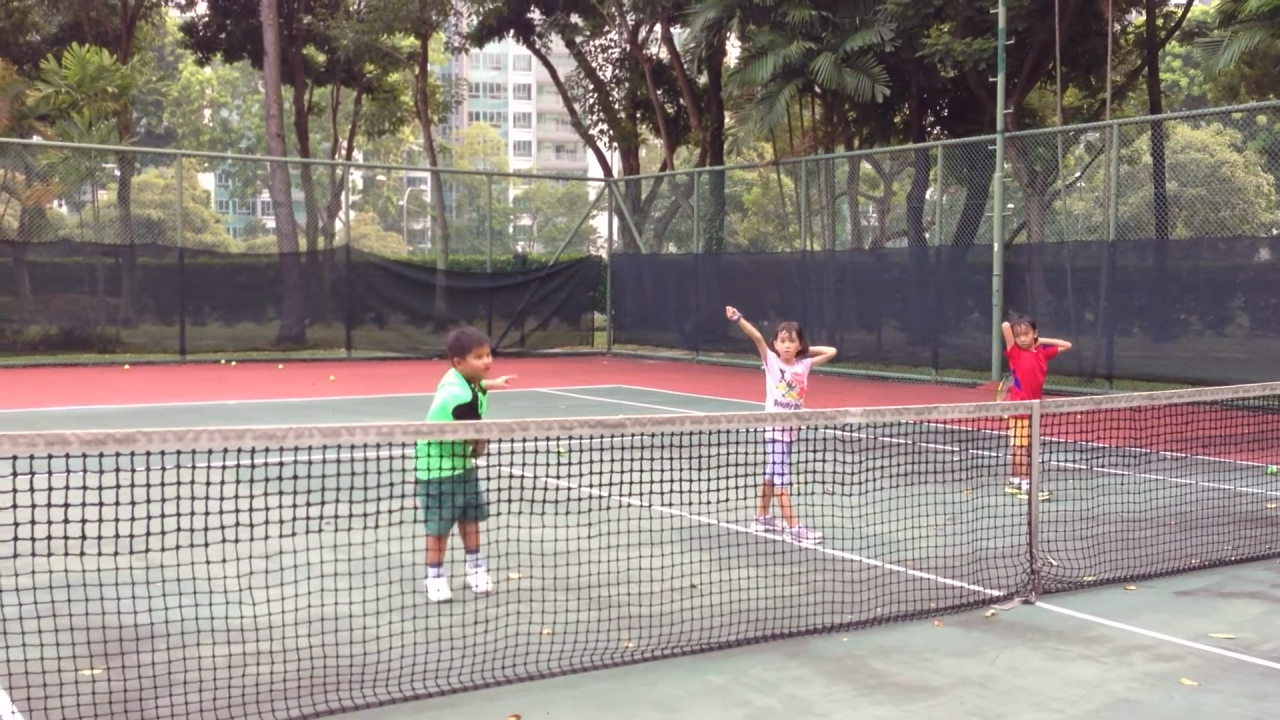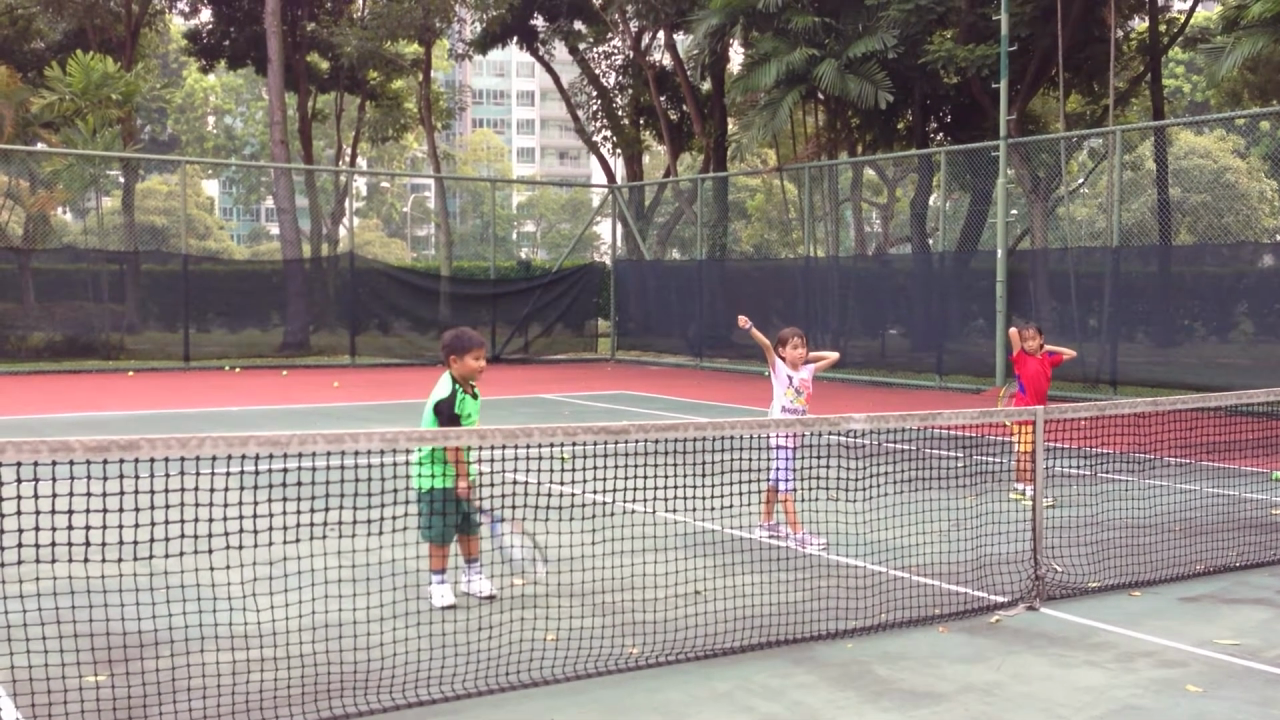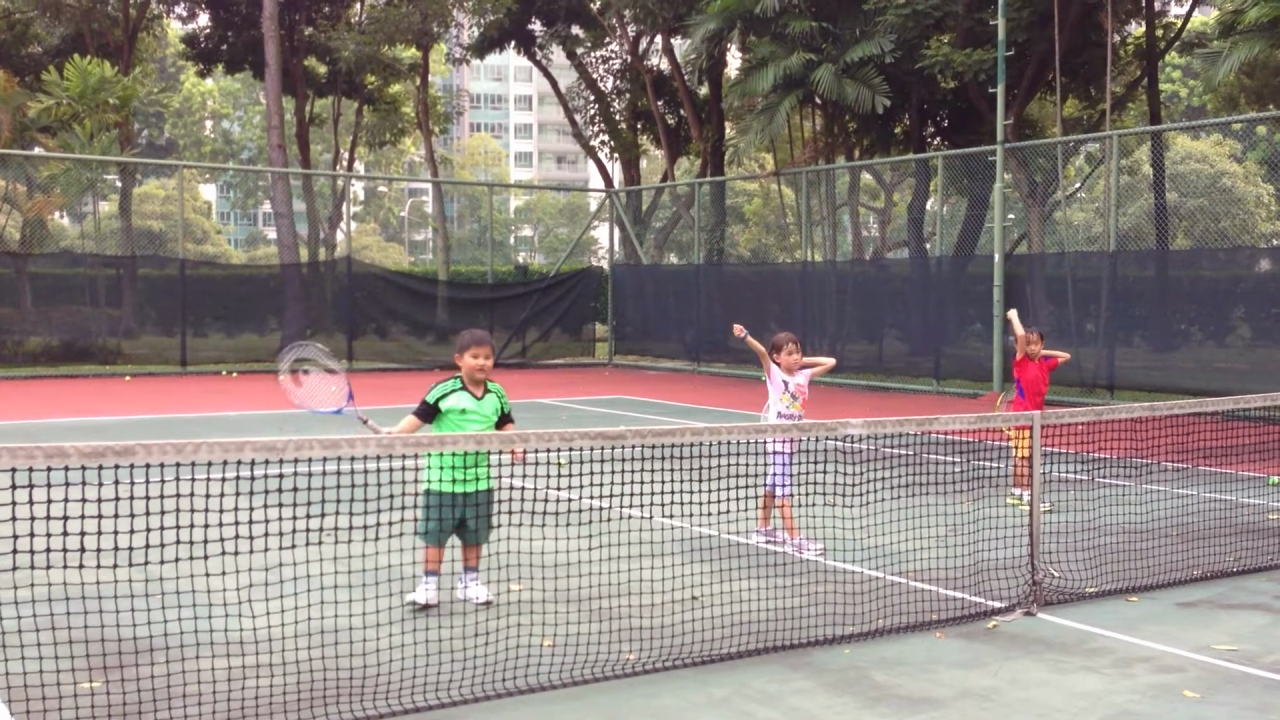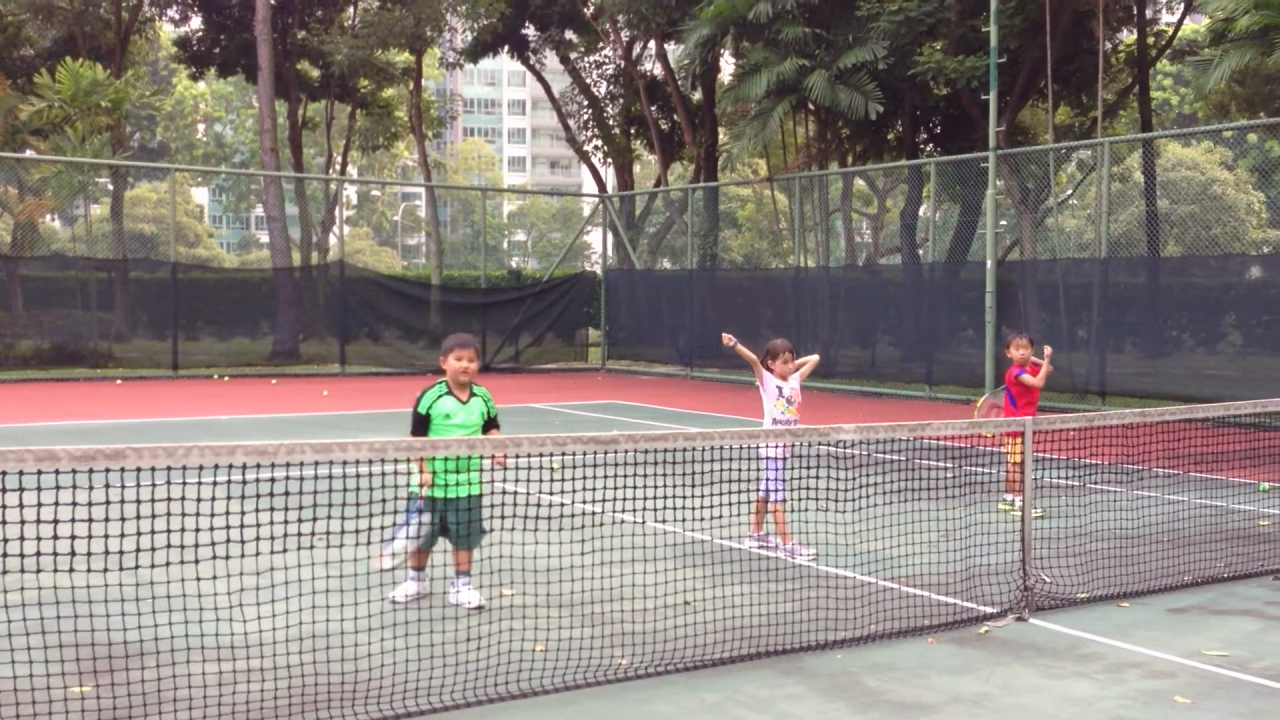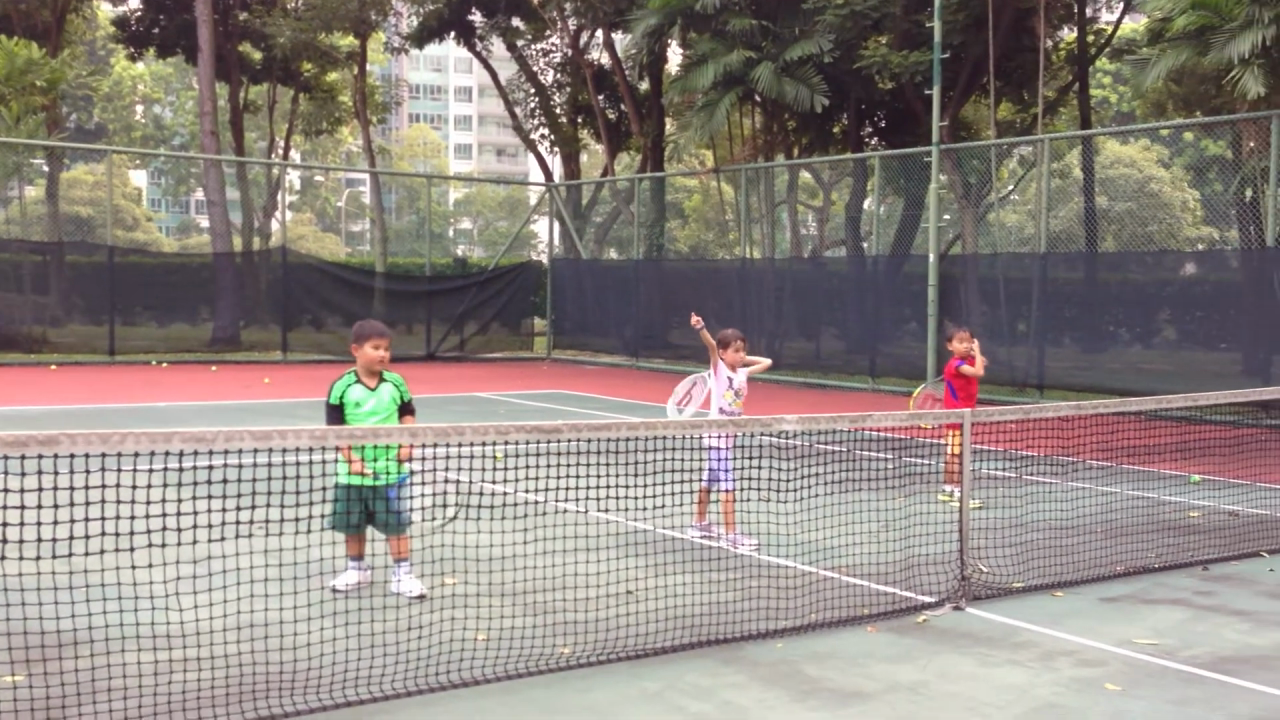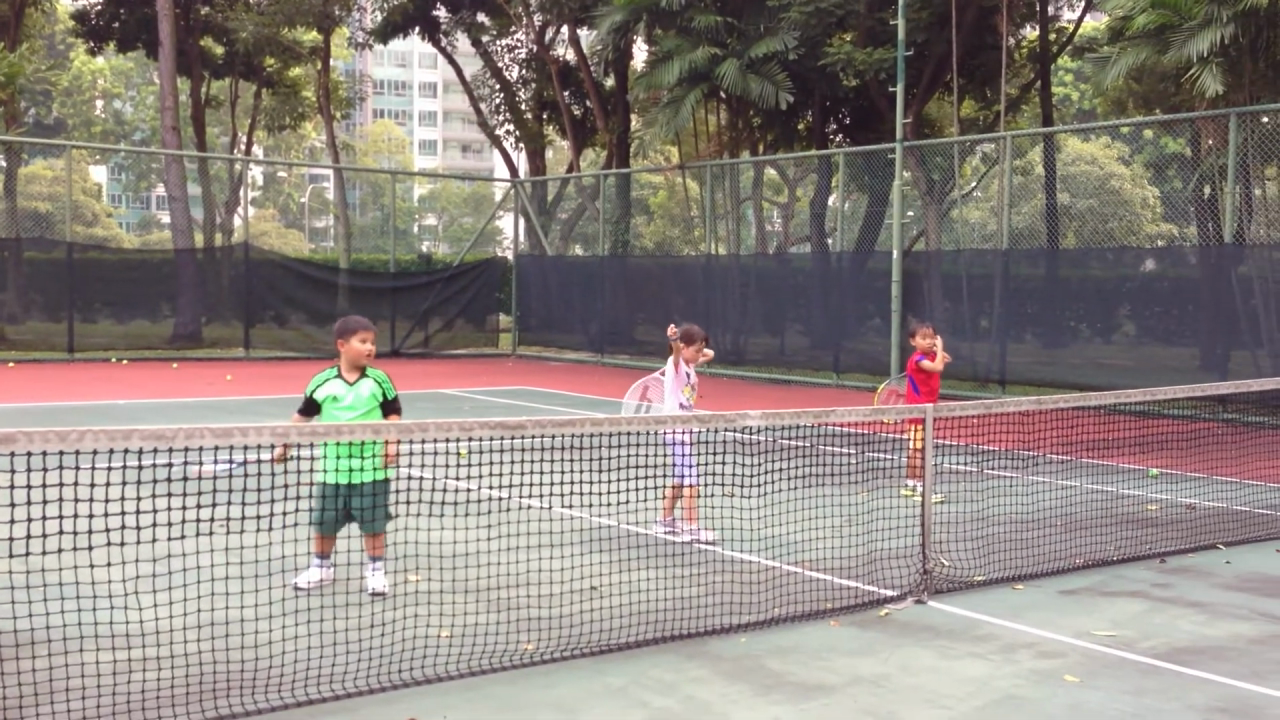
dt=0.5s
person 1, frame 1
left shoulder: (460, 376)
right shoulder: (465, 399)
right elbow: (477, 437)
left wrist: (489, 383)
right wrist: (478, 451)
left hip: (458, 459)
right hip: (437, 461)
left knee: (471, 515)
right knee: (440, 522)
left ankle: (474, 568)
right ankle: (435, 576)
person 1, frame 2
left shoulder: (465, 385)
right shoulder: (448, 396)
right wrist: (461, 477)
left hip: (458, 471)
right hip: (438, 473)
left knee: (469, 526)
right knee: (441, 532)
left ankle: (473, 575)
right ankle: (439, 584)
person 1, frame 3
left shoulder: (497, 394)
right shoulder: (444, 391)
left elbow: (506, 424)
right elbow: (419, 417)
left wrist: (515, 445)
right wrist: (395, 432)
left hip: (479, 477)
right hip: (442, 475)
left knee: (475, 533)
right knee: (435, 533)
left ankle: (470, 582)
right ankle: (430, 586)
person 1, frame 4
left shoulder: (483, 398)
right shoulder: (430, 397)
left elbow: (491, 429)
right elbow: (417, 436)
right wrist: (422, 470)
left hip: (467, 482)
right hip: (432, 482)
left knee: (465, 537)
right knee: (420, 535)
left ankle: (462, 585)
right ankle: (416, 579)
person 1, frame 5
left shoulder: (396, 383)
right shoulder: (341, 387)
left elbow: (407, 415)
right elbow: (335, 429)
left wrist: (406, 443)
right wrist: (351, 460)
left hip: (389, 469)
right hip: (355, 470)
left knee: (396, 522)
right knee: (352, 524)
left ankle: (403, 574)
right ankle: (357, 569)
person 1, frame 6
left shoulder: (379, 380)
right shoulder: (322, 382)
left elbow: (393, 414)
right elbow: (303, 416)
left wrist: (392, 443)
right wrist: (284, 445)
left hip: (370, 467)
right hip: (333, 467)
left knee: (374, 522)
right knee: (325, 521)
left ankle: (375, 571)
right ankle: (321, 567)
person 2, frame 1
left shoulder: (803, 365)
right shoulder: (772, 362)
left elbow: (831, 351)
right elbow: (757, 337)
left wrist: (806, 350)
right wrist: (737, 318)
left hip: (791, 427)
right hip: (775, 428)
left knee: (772, 474)
right knee: (781, 477)
left ankle: (762, 518)
right ankle: (792, 527)
person 2, frame 2
left shoulder: (807, 371)
right shoulder: (778, 368)
left elbow: (834, 356)
right elbow: (766, 346)
left wrist: (809, 355)
right wrist: (749, 328)
left hip: (795, 434)
right hip: (781, 433)
left knee: (777, 480)
right knee: (786, 484)
left ankle: (766, 524)
right ankle: (797, 534)
person 2, frame 3
left shoulder: (803, 376)
right shoulder: (774, 374)
left elbow: (831, 362)
right elbow: (761, 352)
left wrist: (805, 361)
right wrist: (744, 335)
left hip: (791, 439)
right hip: (778, 439)
left knee: (773, 485)
right knee: (783, 489)
left ankle: (763, 529)
right ankle: (794, 539)
person 2, frame 4
left shoulder: (795, 380)
right shoulder: (767, 380)
left elbow: (814, 358)
right elbow: (754, 361)
left wrist: (795, 363)
right wrist: (735, 345)
left hip: (785, 444)
right hip: (772, 444)
left knee: (766, 491)
right knee: (778, 495)
left ankle: (756, 535)
right ankle: (787, 544)
person 2, frame 5
left shoulder: (742, 373)
right shoulder: (718, 370)
left elbow: (767, 362)
right elbow: (712, 347)
left wrist: (743, 359)
right wrist: (701, 328)
left hip: (727, 434)
right hip: (717, 434)
left knee: (709, 481)
right knee: (727, 484)
left ankle: (700, 524)
right ankle: (731, 534)
person 2, frame 6
left shoulder: (689, 365)
right shoulder: (676, 364)
left elbow: (710, 354)
right elbow: (676, 350)
left wrist: (696, 350)
right wrist: (673, 338)
left hip: (683, 428)
right hip: (677, 428)
left knee: (679, 477)
right knee: (690, 478)
left ankle: (666, 520)
right ankle: (692, 527)
person 3, frame 1
left shoulder: (1043, 352)
right shoulder: (1015, 352)
left elbow: (1067, 345)
right elbow: (1005, 326)
left wrist: (1042, 340)
right wrist: (1010, 326)
left knee: (1020, 447)
right knee: (1022, 447)
left ankle: (1015, 482)
right ankle: (1025, 486)
person 3, frame 2
left shoulder: (1048, 359)
right shoulder: (1021, 358)
left elbow: (1072, 354)
right elbow: (1012, 331)
left wrist: (1047, 347)
right wrist: (1019, 332)
left knee: (1024, 452)
right knee: (1026, 453)
left ankle: (1019, 488)
right ankle: (1029, 491)
person 3, frame 3
left shoulder: (1044, 364)
right shoulder: (1021, 362)
left elbow: (1066, 356)
right elbow: (1021, 336)
left wrist: (1044, 352)
right wrist: (1013, 317)
left knee: (1021, 457)
right knee: (1024, 457)
left ankle: (1016, 492)
right ankle: (1027, 496)
person 3, frame 4
left shoulder: (1031, 369)
right shoulder: (1016, 372)
left elbow: (1048, 369)
right elbow: (1039, 383)
left wrist: (1034, 360)
right wrist: (1047, 359)
left knee: (1014, 463)
right knee: (1017, 463)
left ankle: (1008, 498)
right ankle: (1019, 502)
person 3, frame 5
left shoulder: (966, 361)
right shoulder: (956, 364)
left elbow: (983, 362)
right elbow: (979, 372)
left wrist: (974, 353)
right wrist: (977, 351)
left knee: (952, 454)
right knee: (956, 454)
left ankle: (948, 489)
right ankle: (957, 493)
person 3, frame 6
left shoulder: (929, 357)
right shoulder: (918, 359)
left elbow: (946, 359)
right elbow: (938, 367)
left wrist: (937, 349)
right wrist: (940, 348)
left knee: (914, 449)
right knee: (918, 449)
left ankle: (910, 484)
right ankle: (920, 488)
